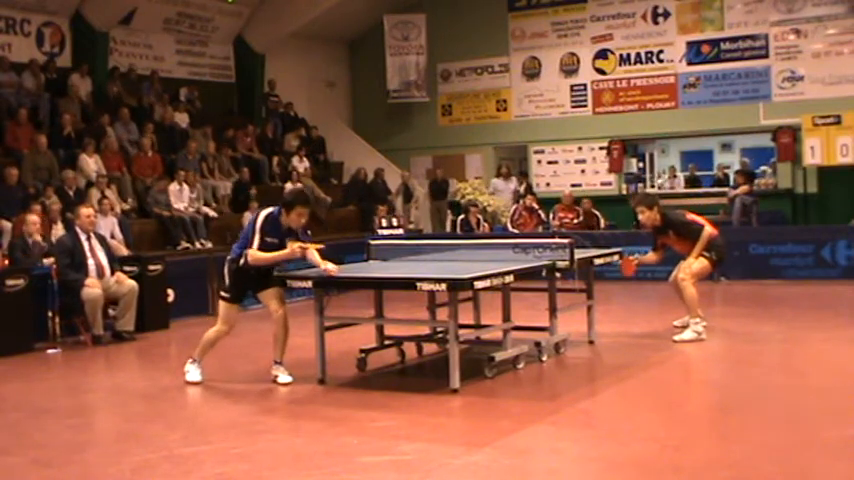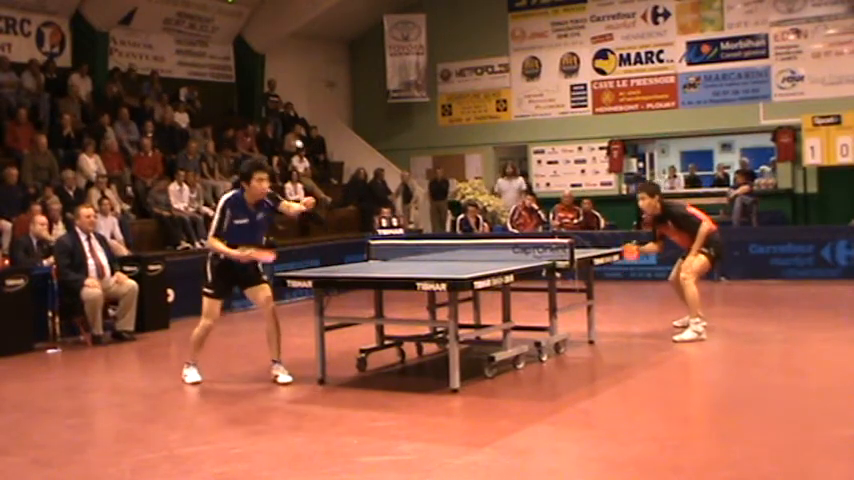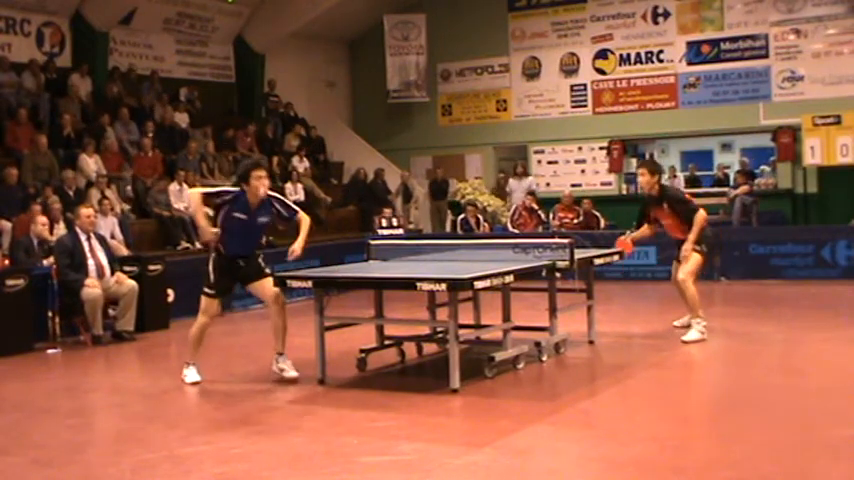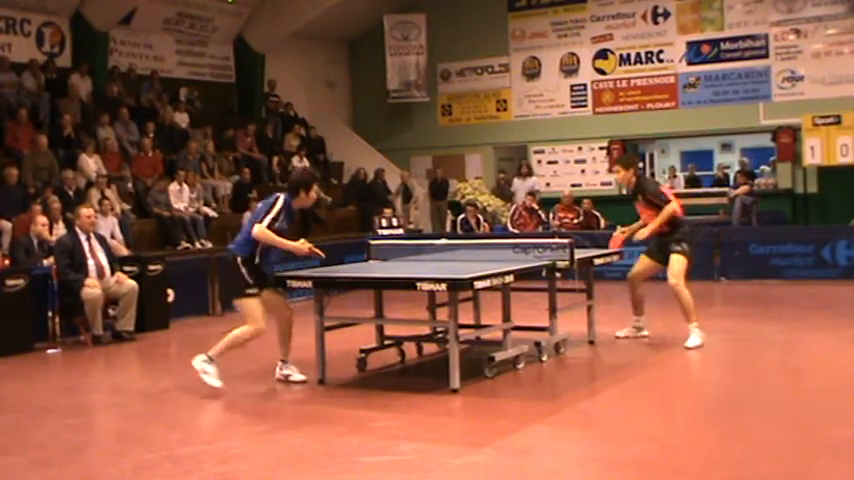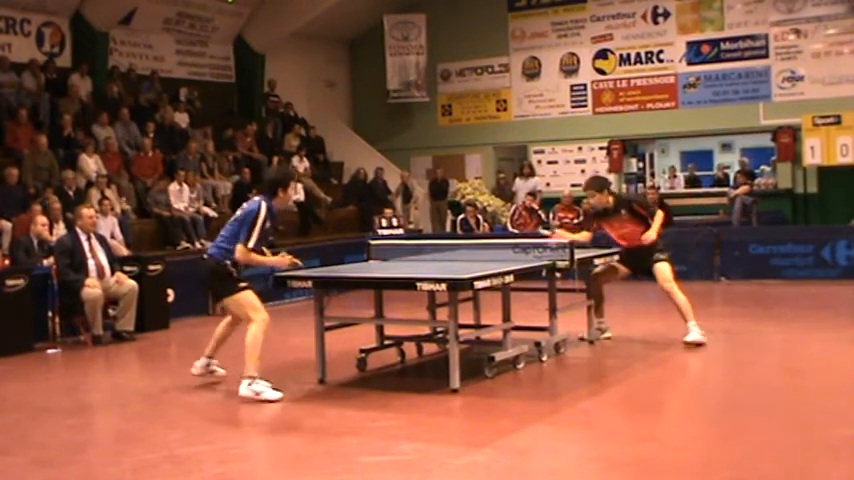
dt=0.4s
person 1, frame 1
left shoulder: (296, 224)
right shoulder: (264, 219)
left elbow: (308, 248)
right elbow: (253, 257)
left wrist: (322, 263)
right wrist: (287, 253)
left hip: (264, 271)
right hip: (239, 268)
left knee: (280, 313)
right knee: (224, 326)
left ankle: (278, 366)
right ankle: (194, 362)
person 1, frame 2
left shoulder: (266, 197)
right shoulder: (228, 202)
left elbow: (287, 207)
right elbow: (211, 239)
left wrist: (303, 206)
right wrist: (234, 254)
left hip: (250, 263)
right hip: (222, 264)
left knee: (270, 309)
right knee: (209, 320)
left ankle: (276, 365)
right ankle: (190, 365)
person 1, frame 3
left shoulder: (273, 199)
right shoulder: (231, 195)
left elbow: (304, 218)
right elbow: (194, 195)
left wrist: (300, 243)
right wrist: (204, 226)
left hip: (251, 259)
right hip: (224, 259)
left knee: (278, 302)
right knee: (206, 318)
left ankle: (280, 360)
right ankle: (190, 366)
person 1, frame 4
left shoulder: (289, 207)
right shoulder: (280, 202)
right elbow: (257, 231)
left wrist: (295, 246)
right wrist: (291, 246)
left hip: (255, 266)
right hip: (242, 264)
left knee: (285, 315)
right knee: (257, 326)
left ankle: (284, 366)
right ankle: (207, 359)
person 1, frame 5
left shoulder: (258, 203)
right shoulder: (261, 210)
right elbow: (241, 253)
left wrist: (262, 252)
right wrist: (273, 261)
left hip: (219, 264)
right hip: (221, 267)
left knee: (238, 315)
right knee: (259, 319)
left ankle: (206, 362)
right ankle: (251, 381)
person 2, frame 1
left shoulder: (675, 220)
right shoulder: (657, 228)
left elbow: (706, 231)
right elbow: (657, 255)
left wrist: (692, 257)
right wrist: (639, 260)
left hip: (712, 247)
right hip: (696, 250)
left knee: (684, 277)
right knee: (675, 280)
left ankle: (697, 328)
right ankle: (696, 316)
person 2, frame 2
left shoulder: (674, 211)
right shoulder: (656, 218)
left elbow: (704, 227)
right elbow: (657, 245)
left wrist: (691, 255)
right wrist: (639, 250)
left hip: (709, 243)
right hip: (695, 245)
left knee: (686, 277)
right knee: (674, 280)
left ankle: (697, 328)
right ankle: (696, 316)
person 2, frame 3
left shoulder: (672, 195)
right shoulder: (650, 200)
left elbow: (702, 215)
right elbow: (650, 226)
left wrist: (690, 242)
right wrist: (632, 237)
left hip: (697, 239)
right hip: (680, 241)
left knee: (684, 278)
right knee: (676, 280)
left ankle: (698, 327)
right ankle: (696, 315)
person 2, frame 4
left shoulder: (646, 186)
right shoulder: (636, 190)
left elbow: (671, 207)
left wrist: (649, 228)
right wrist: (631, 229)
left hip: (676, 236)
right hip: (660, 238)
left knee: (675, 283)
right knee: (633, 278)
left ankle: (695, 330)
right ankle: (638, 325)
person 2, frame 5
left shoulder: (629, 201)
right shoulder: (597, 213)
left elbow: (658, 213)
right elbow: (587, 236)
left wrist: (654, 230)
right wrist: (567, 235)
left hip: (653, 248)
right hip: (631, 252)
left knee: (667, 285)
right knee: (595, 279)
left ankle: (694, 329)
right ankle: (601, 326)
person 3, frame 1
left shoulder: (99, 238)
right shoulder: (65, 242)
left elbow: (112, 260)
right elbow: (63, 272)
left wrist: (117, 271)
right wrist: (84, 280)
left hip: (108, 281)
right hip: (84, 284)
left knee: (131, 286)
right knee: (95, 294)
left ankle: (122, 329)
right ankle: (97, 334)
person 3, frame 2
left shoulder: (100, 238)
right shoulder: (65, 242)
left elbow: (112, 261)
right elbow: (63, 272)
left wrist: (117, 272)
right wrist: (84, 280)
left hip: (108, 281)
right hip: (84, 284)
left knee: (131, 286)
right knee: (95, 294)
left ankle: (122, 329)
right ankle: (97, 334)
person 3, frame 3
left shoulder: (100, 238)
right shoulder: (65, 242)
left elbow: (112, 260)
right elbow: (63, 272)
left wrist: (117, 272)
right wrist: (84, 280)
left hip: (108, 281)
right hip: (84, 284)
left knee: (131, 286)
right knee: (95, 294)
left ankle: (122, 329)
right ankle: (97, 334)
person 3, frame 4
left shoulder: (99, 238)
right shoulder: (65, 242)
left elbow: (112, 260)
right elbow: (63, 272)
left wrist: (117, 272)
right wrist: (84, 280)
left hip: (108, 281)
right hip: (84, 285)
left knee: (131, 286)
right knee: (95, 294)
left ankle: (122, 329)
right ankle: (97, 334)
person 3, frame 5
left shoulder: (100, 238)
right shoulder: (65, 242)
left elbow: (112, 261)
right elbow: (63, 272)
left wrist: (117, 272)
right wrist: (84, 280)
left hip: (108, 281)
right hip: (84, 285)
left knee: (131, 286)
right knee: (95, 294)
left ankle: (122, 329)
right ankle: (97, 334)
